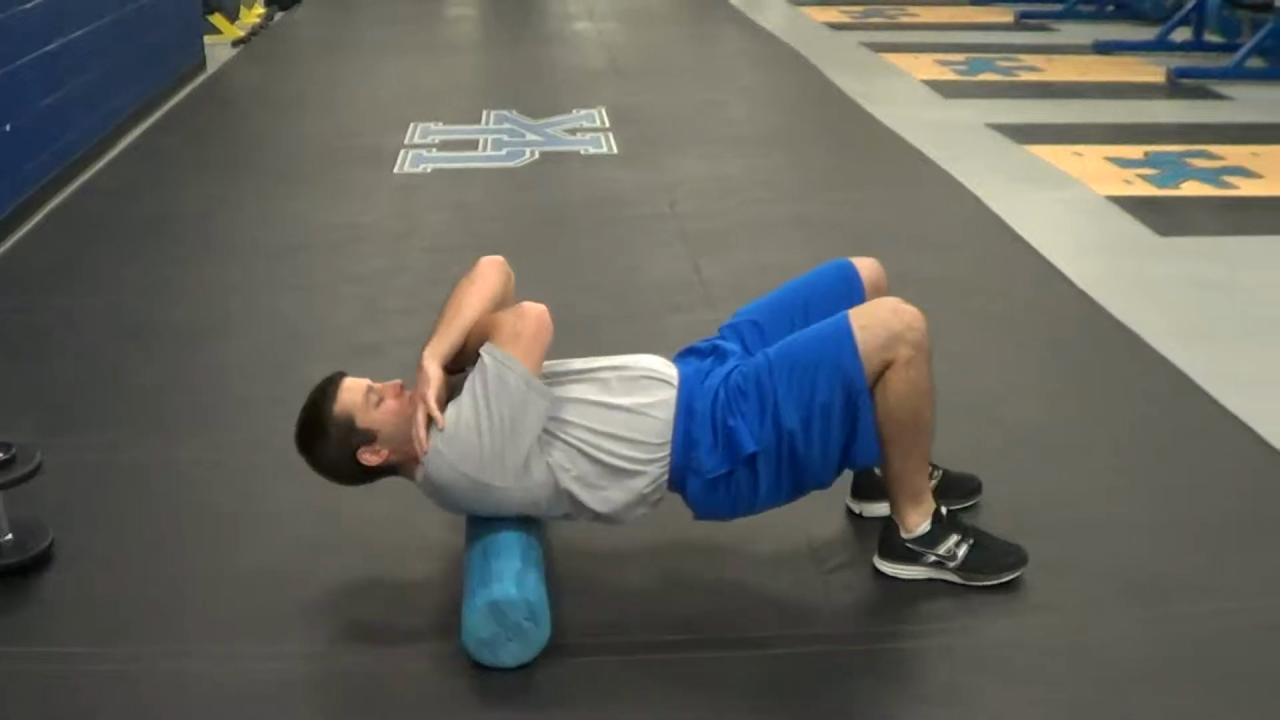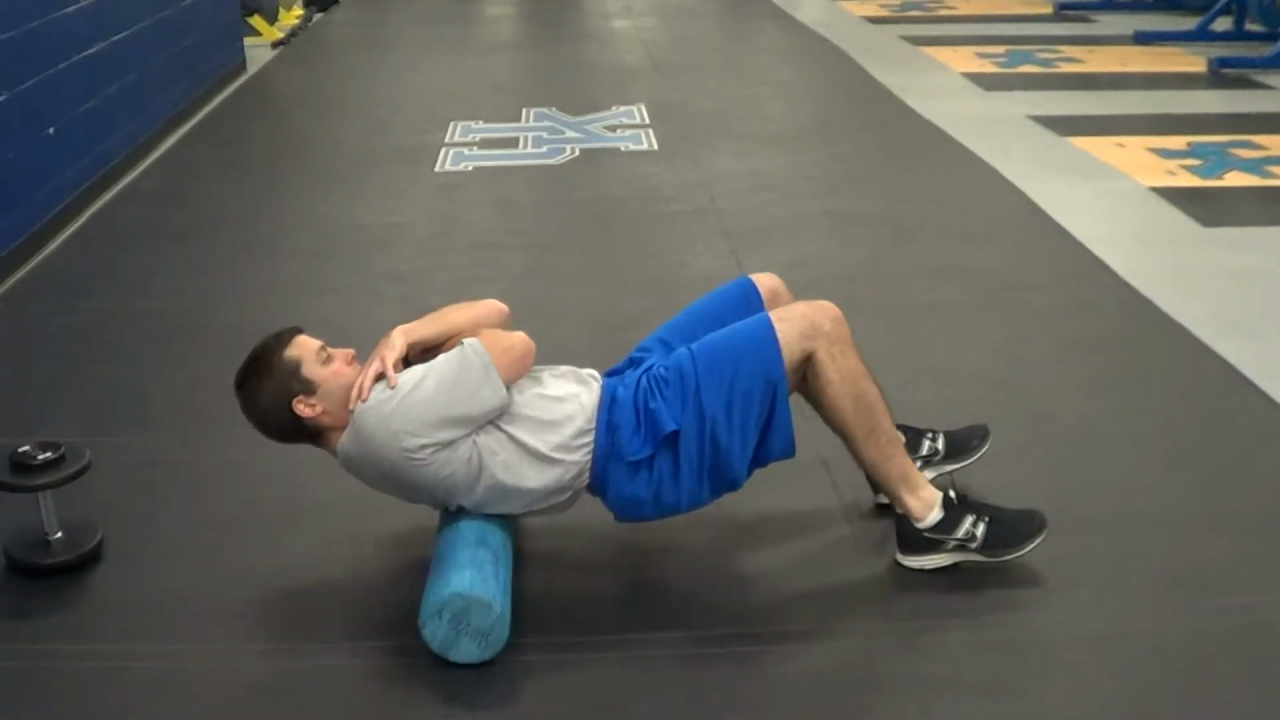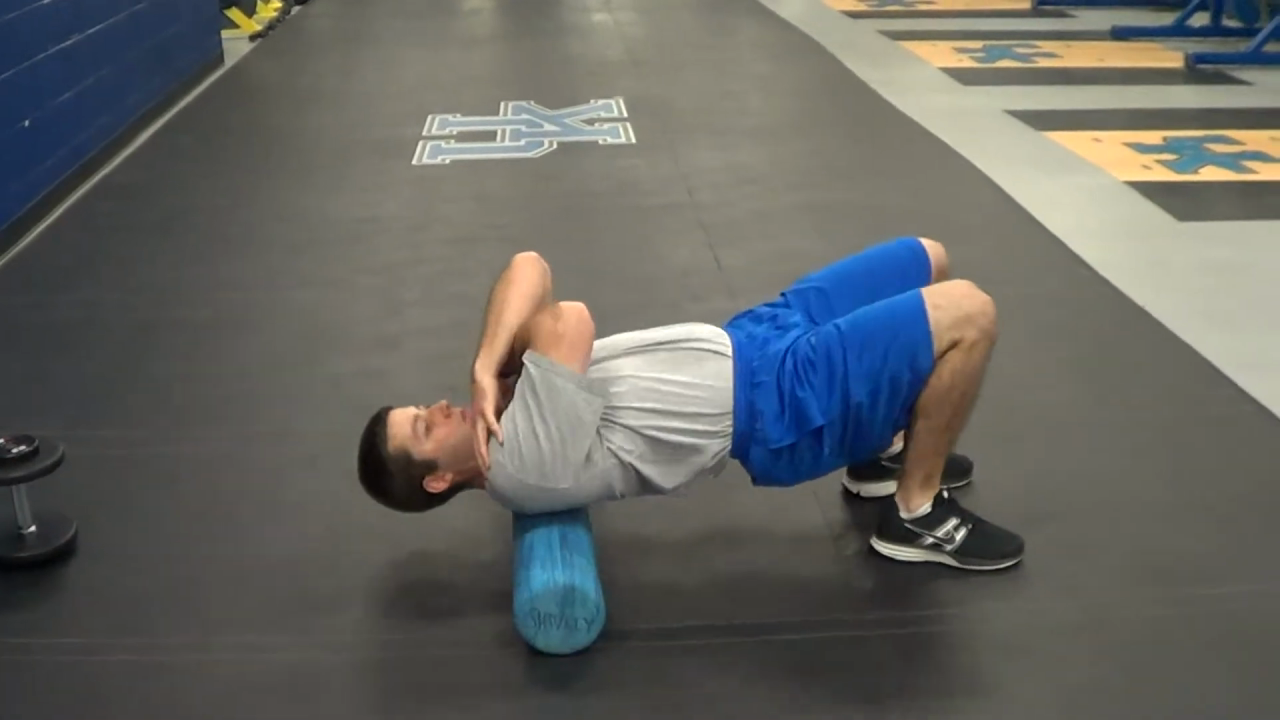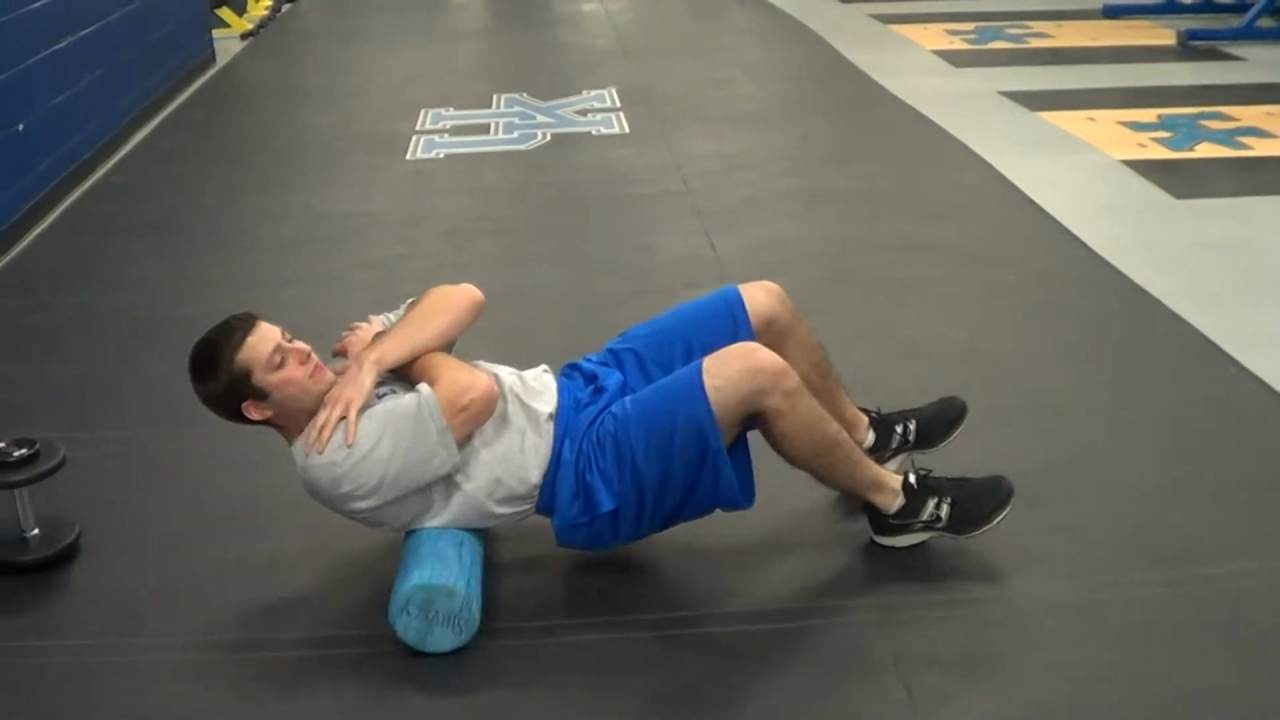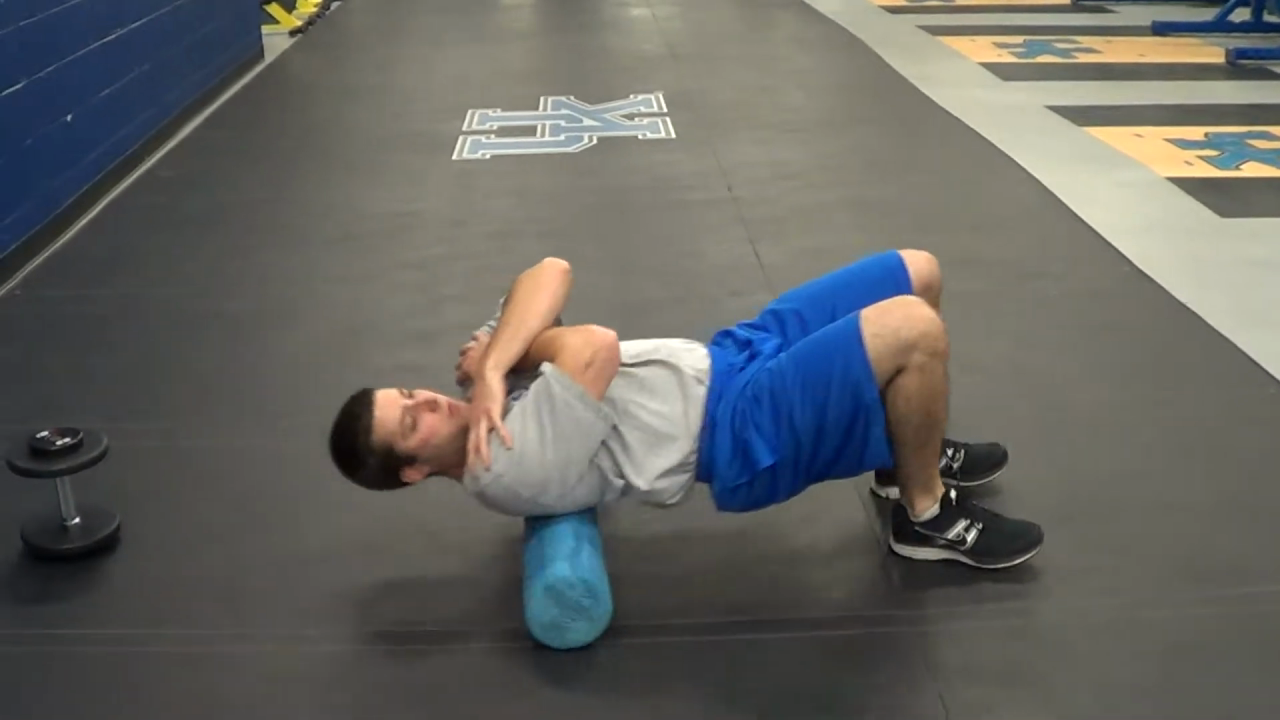
dt=1s
person 1, frame 1
left shoulder: (440, 413)
right shoulder: (462, 464)
left elbow: (493, 271)
right elbow: (531, 321)
left wrist: (436, 353)
right wrist: (460, 344)
left hip: (689, 382)
right hip: (709, 441)
left knee: (866, 281)
right knee: (897, 328)
left ankle: (884, 470)
right ankle: (916, 532)
person 1, frame 2
left shoulder: (378, 408)
right shoulder: (390, 425)
left elbow: (493, 310)
right elbow: (515, 348)
left wrist: (403, 336)
right wrist: (415, 346)
left hip: (614, 403)
right hip: (636, 444)
left knee: (770, 293)
right knee: (819, 323)
left ankle: (892, 451)
right ankle: (928, 520)
person 1, frame 3
left shoulder: (508, 408)
right shoulder: (525, 470)
left elbow: (529, 265)
right elbow: (572, 323)
left wrist: (487, 364)
right wrist: (513, 346)
right hip: (769, 407)
left knee: (929, 262)
right knee: (966, 312)
left ankle: (881, 455)
right ankle: (918, 515)
person 1, frame 4
left shoulder: (349, 369)
right shoulder: (335, 463)
left elbow: (464, 299)
right elbow: (474, 398)
left wrist: (376, 356)
right wrist: (397, 355)
left hip: (576, 393)
right hip: (584, 475)
left knee: (765, 305)
right knee: (757, 371)
left ankle: (865, 435)
right ankle: (896, 502)
person 1, frame 5
left shoulder: (488, 398)
right shoulder: (511, 474)
left elbow: (552, 270)
right elbow: (597, 352)
left wrist: (494, 364)
right wrist: (508, 357)
left hip: (726, 363)
right hip: (742, 434)
left knee: (921, 274)
right knee: (915, 328)
left ankle: (907, 454)
right ankle: (928, 516)
